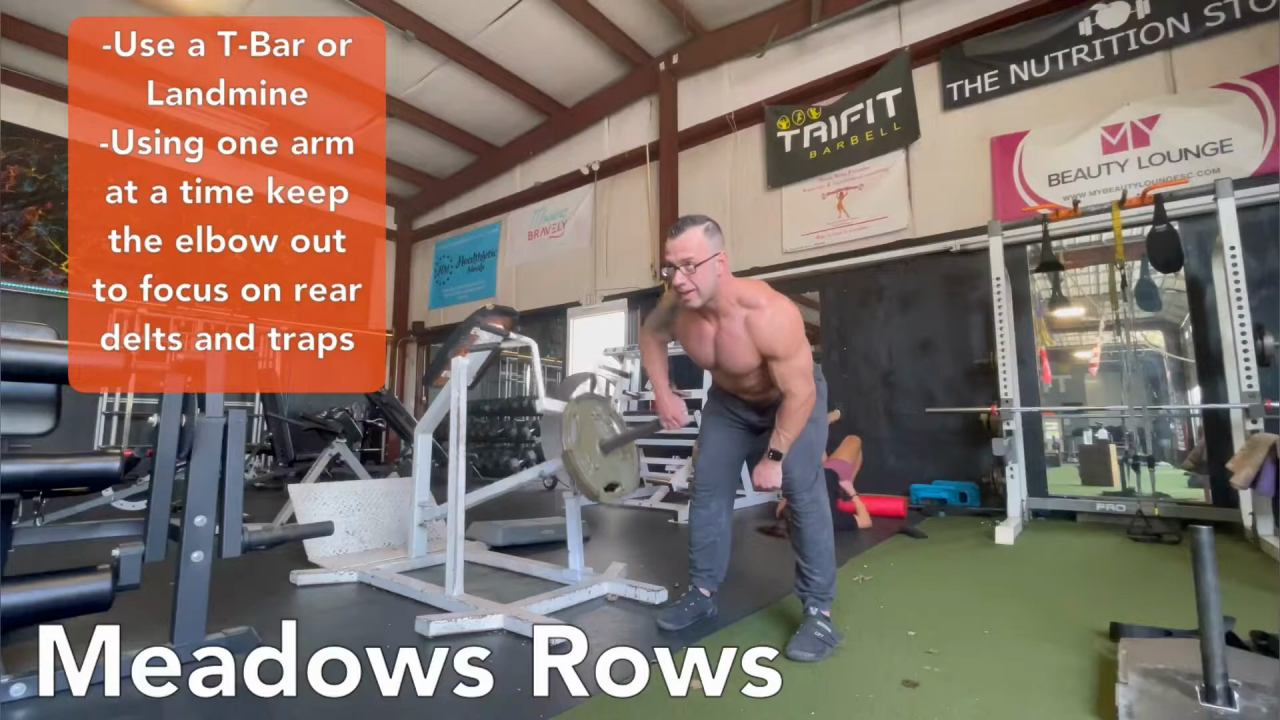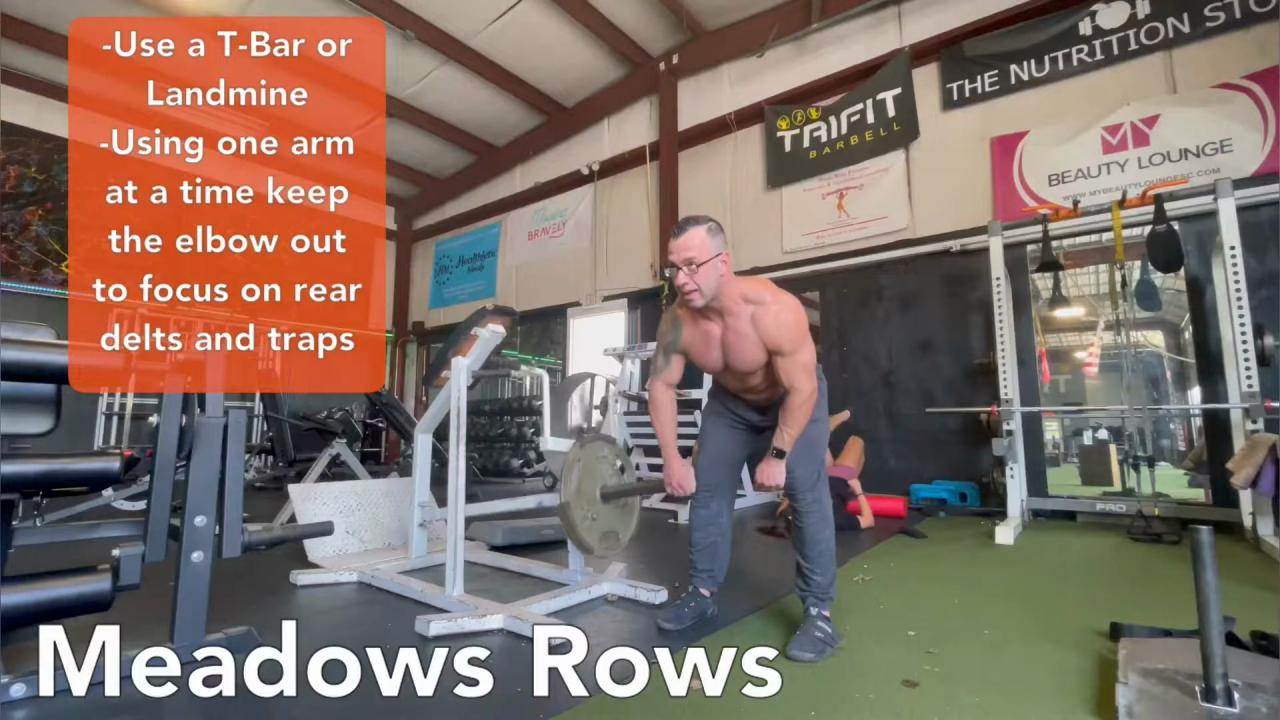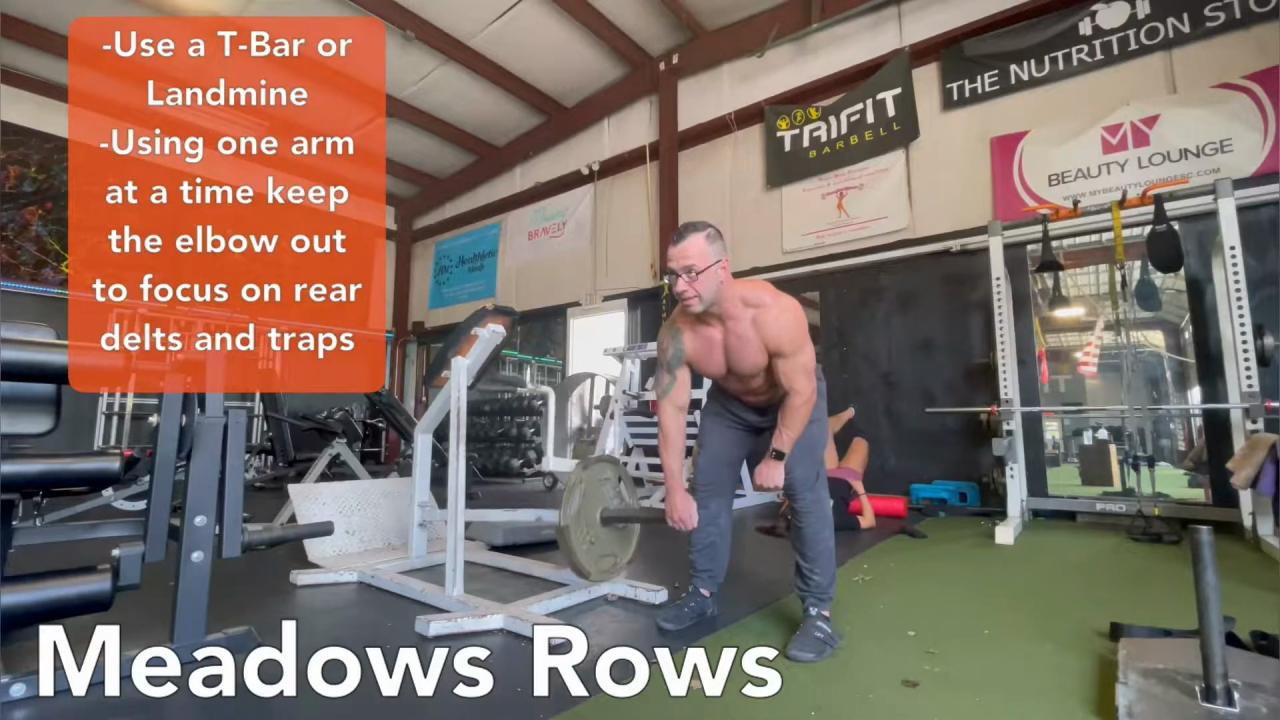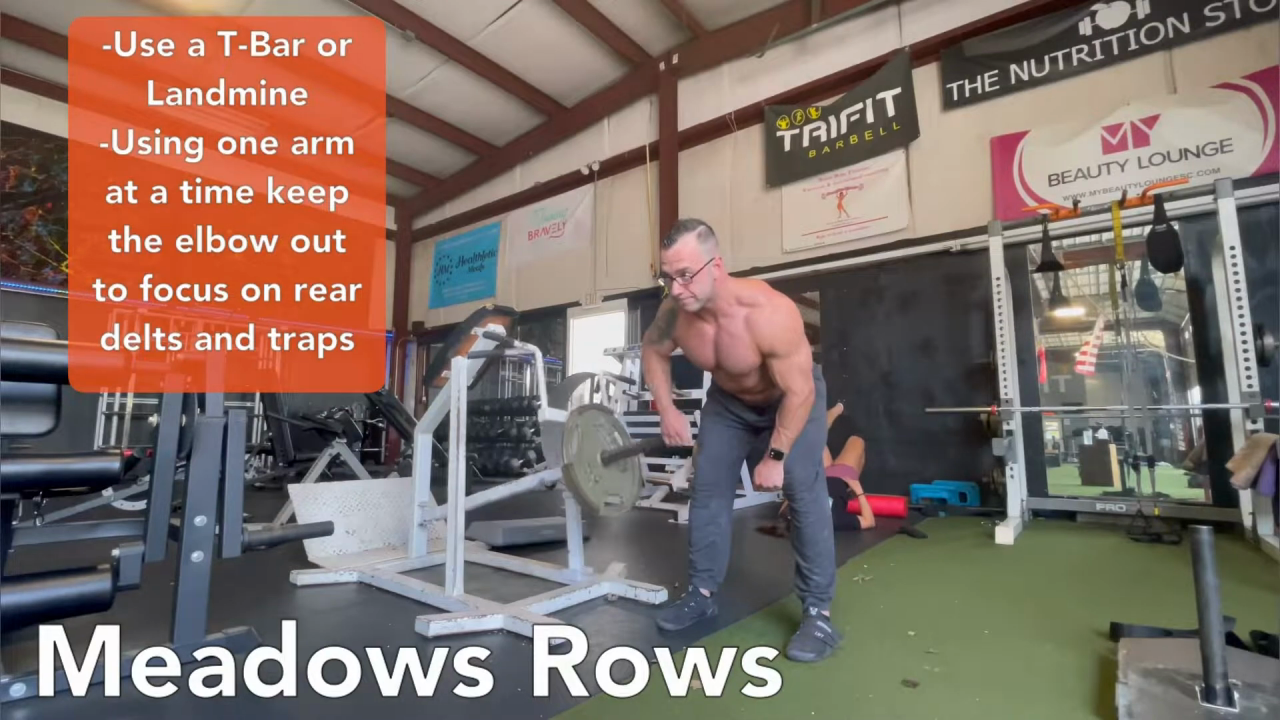
dt=0.4s
person 1, frame 1
left shoulder: (768, 313)
right shoulder: (676, 309)
left elbow: (800, 395)
right elbow: (649, 335)
left wrist: (775, 457)
right wrist: (663, 393)
left hip: (794, 397)
right hip: (729, 400)
left knee: (804, 494)
right knee: (708, 490)
left ankle: (819, 612)
right ankle: (702, 593)
person 1, frame 2
left shoulder: (774, 310)
right shoulder: (678, 321)
left elbow: (802, 391)
right elbow: (662, 385)
left wrist: (778, 455)
right wrist: (672, 459)
left hip: (794, 397)
right hip: (729, 400)
left knee: (807, 493)
right knee: (706, 489)
left ankle: (819, 613)
right ankle: (703, 593)
person 1, frame 3
left shoulder: (775, 313)
right shoulder: (677, 332)
left elbow: (801, 392)
right elbow: (671, 408)
left wrist: (776, 456)
right wrist: (675, 490)
left hip: (793, 398)
right hip: (728, 401)
left knee: (805, 493)
right knee: (707, 491)
left ankle: (818, 612)
right ankle: (702, 593)
person 1, frame 4
left shoulder: (768, 313)
right shoulder: (674, 313)
left elbow: (800, 393)
right elbow: (653, 351)
left wrist: (775, 456)
right wrist: (665, 410)
left hip: (793, 397)
right hip: (728, 401)
left knee: (804, 493)
right knee: (708, 491)
left ankle: (818, 612)
right ankle: (702, 593)
